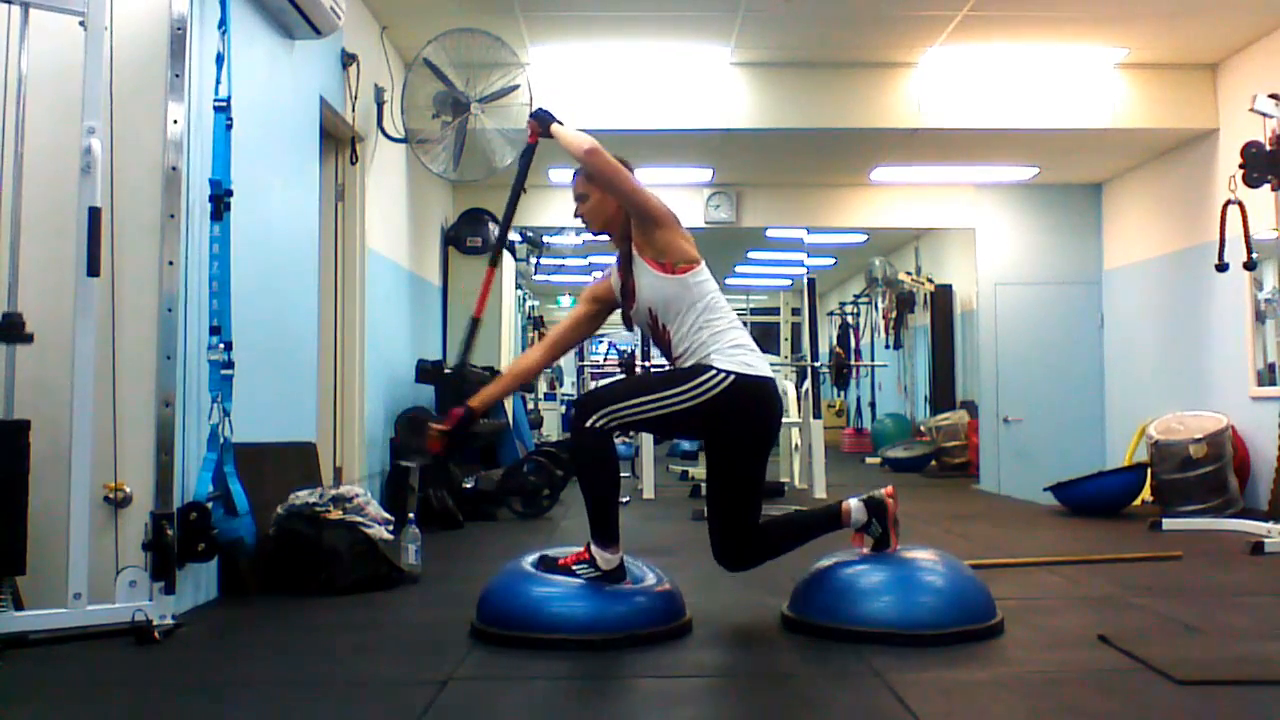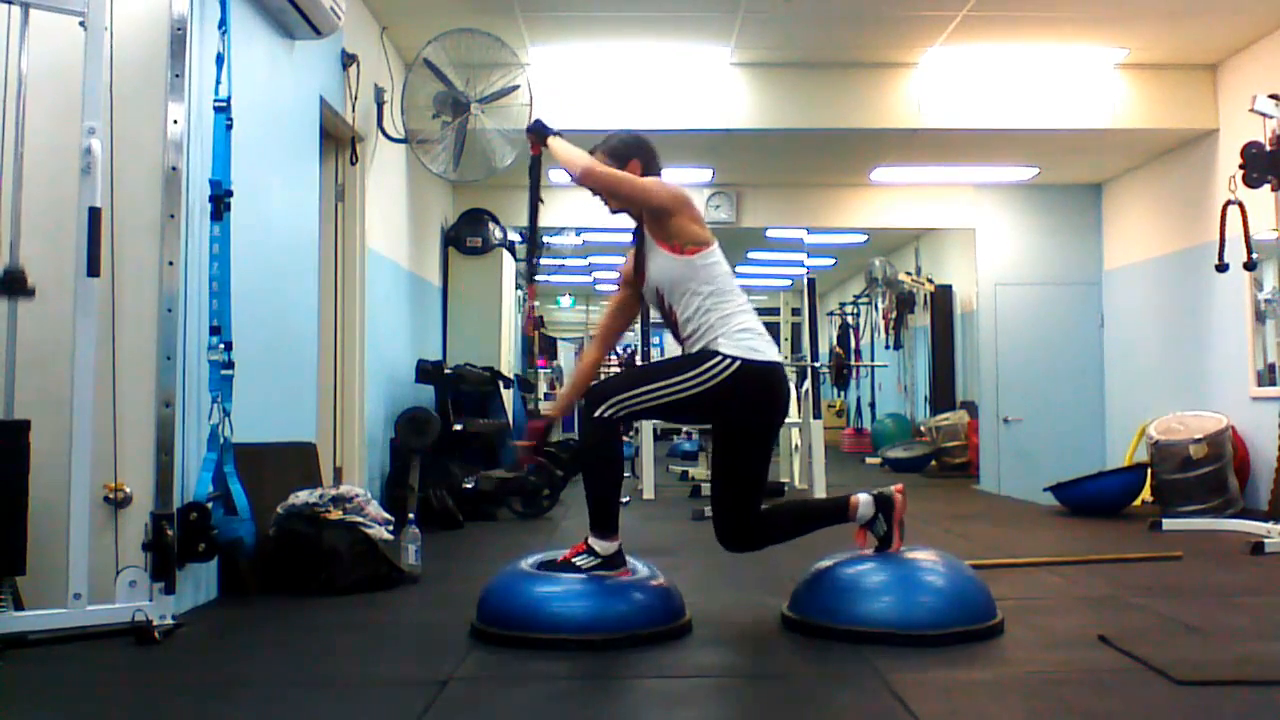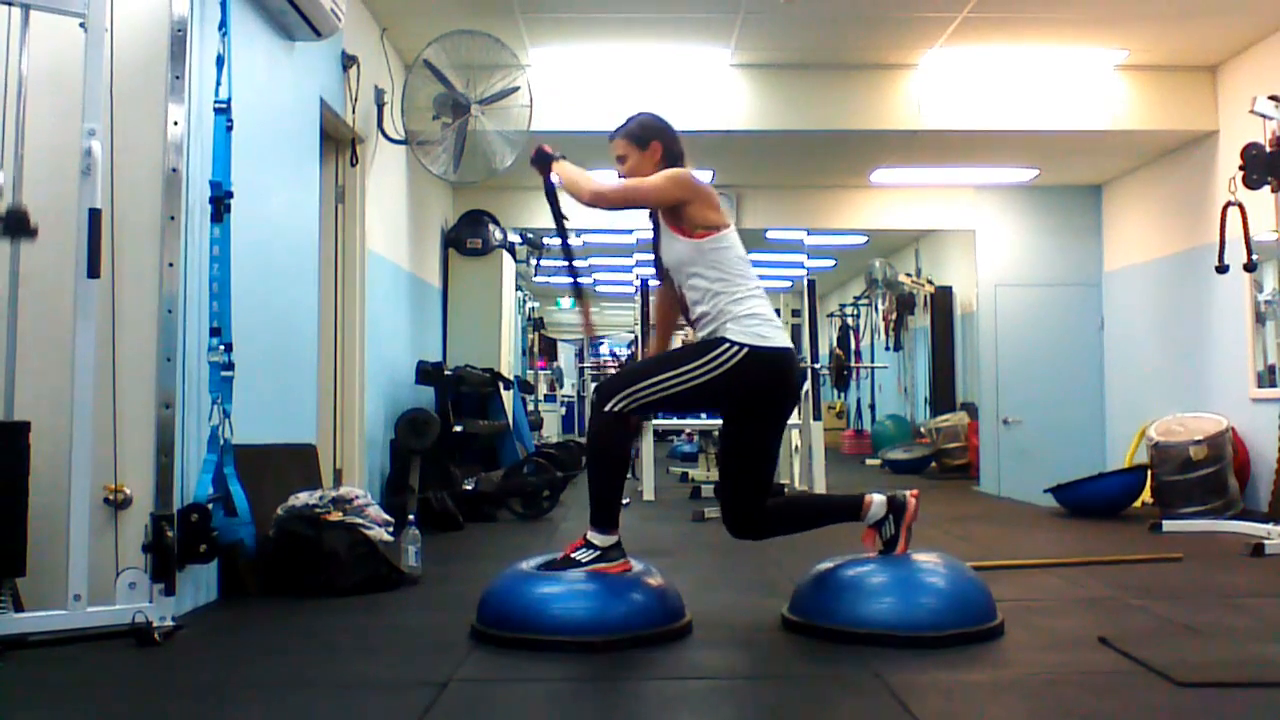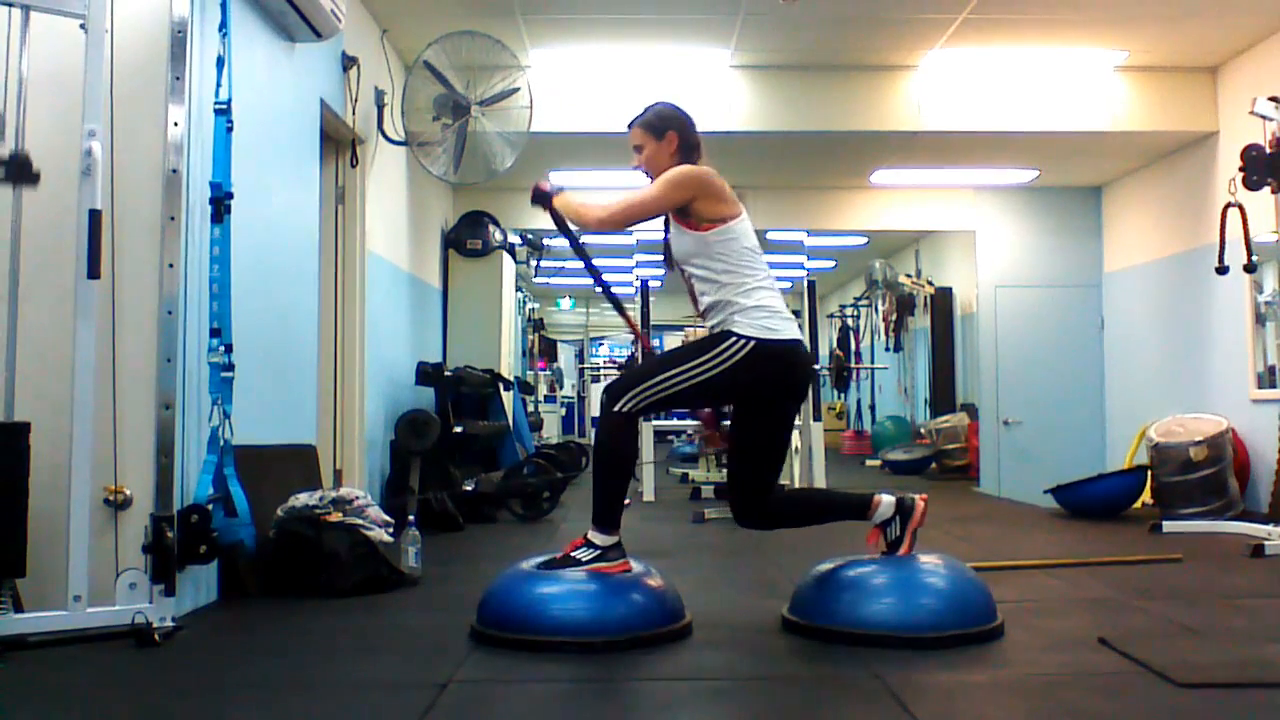
dt=0.2s
person 1, frame 1
left shoulder: (656, 228)
right shoulder: (609, 288)
left elbow: (593, 155)
right elbow: (541, 352)
left wrist: (552, 126)
right wrist: (469, 410)
left hip: (737, 385)
right hip: (739, 398)
left knee: (591, 414)
right knee: (738, 551)
left ankle: (605, 559)
right ankle: (861, 511)
person 1, frame 2
left shoulder: (671, 206)
right shoulder: (636, 264)
left elbow: (587, 171)
right elbow: (598, 347)
left wrist: (549, 139)
right wrist: (550, 416)
left hip: (740, 367)
right hip: (755, 383)
left knee: (602, 407)
right knee: (737, 533)
left ankle: (602, 550)
right ankle: (869, 506)
person 1, frame 3
left shoulder: (685, 188)
right shoulder: (665, 233)
left elbow: (596, 195)
right elbow: (661, 334)
left wrist: (555, 163)
right wrist: (629, 417)
left hip: (750, 354)
right hip: (766, 368)
left knee: (610, 398)
right knee: (747, 519)
left ankle: (603, 544)
right ankle: (882, 507)
person 1, frame 4
left shoulder: (694, 180)
right shoulder: (687, 212)
left elbow: (602, 220)
right elbow: (710, 298)
left wrist: (554, 197)
right wrist: (710, 400)
left hip: (756, 345)
right hip: (780, 357)
left knee: (620, 399)
right knee: (753, 507)
left ankle: (603, 543)
right ankle: (890, 508)
